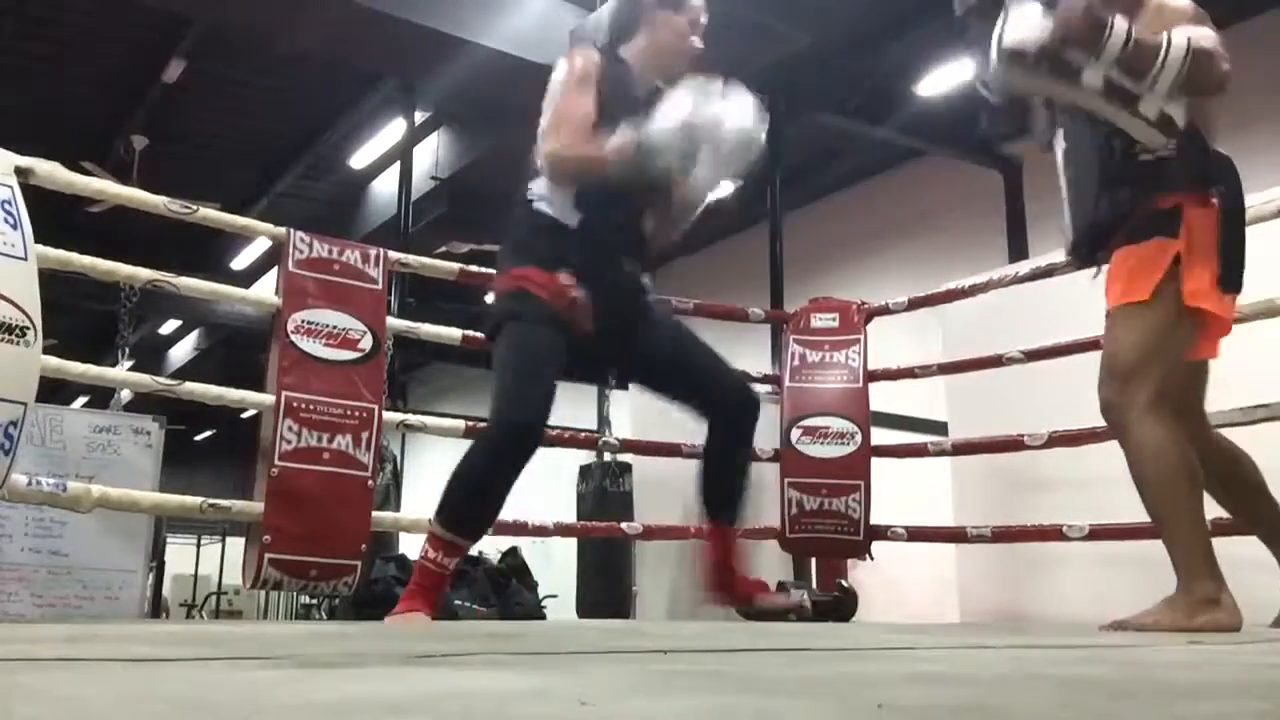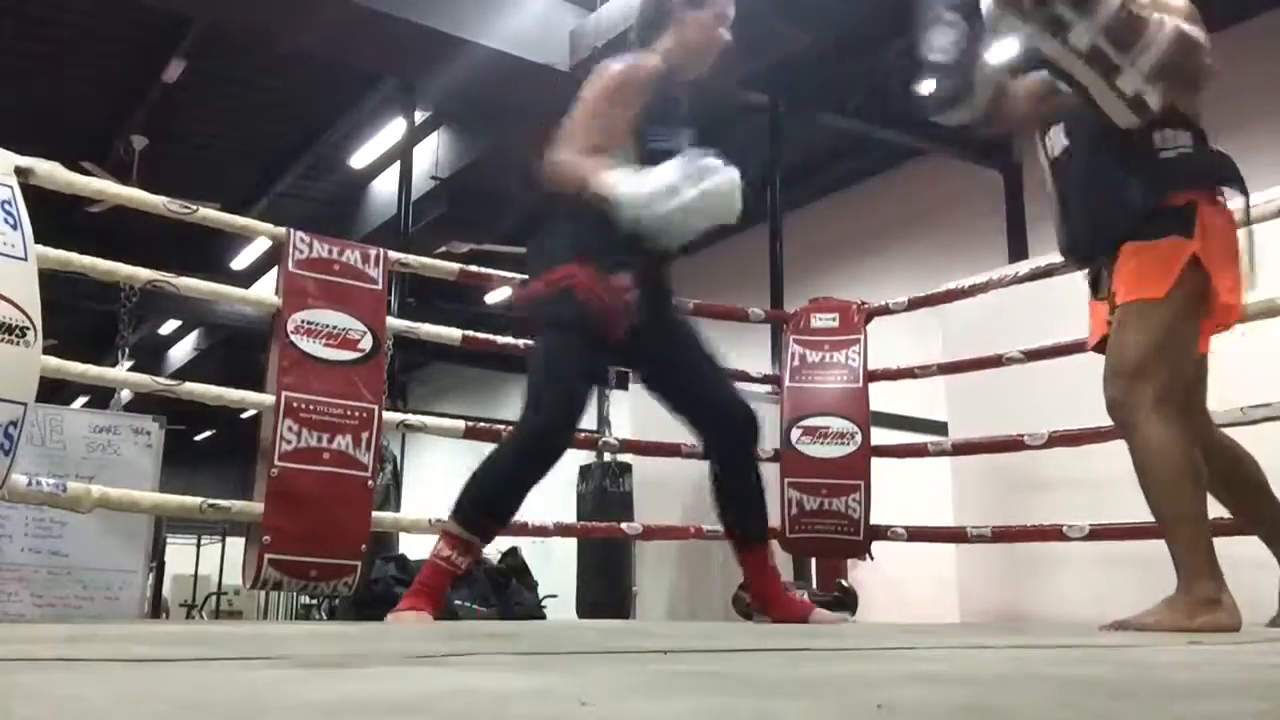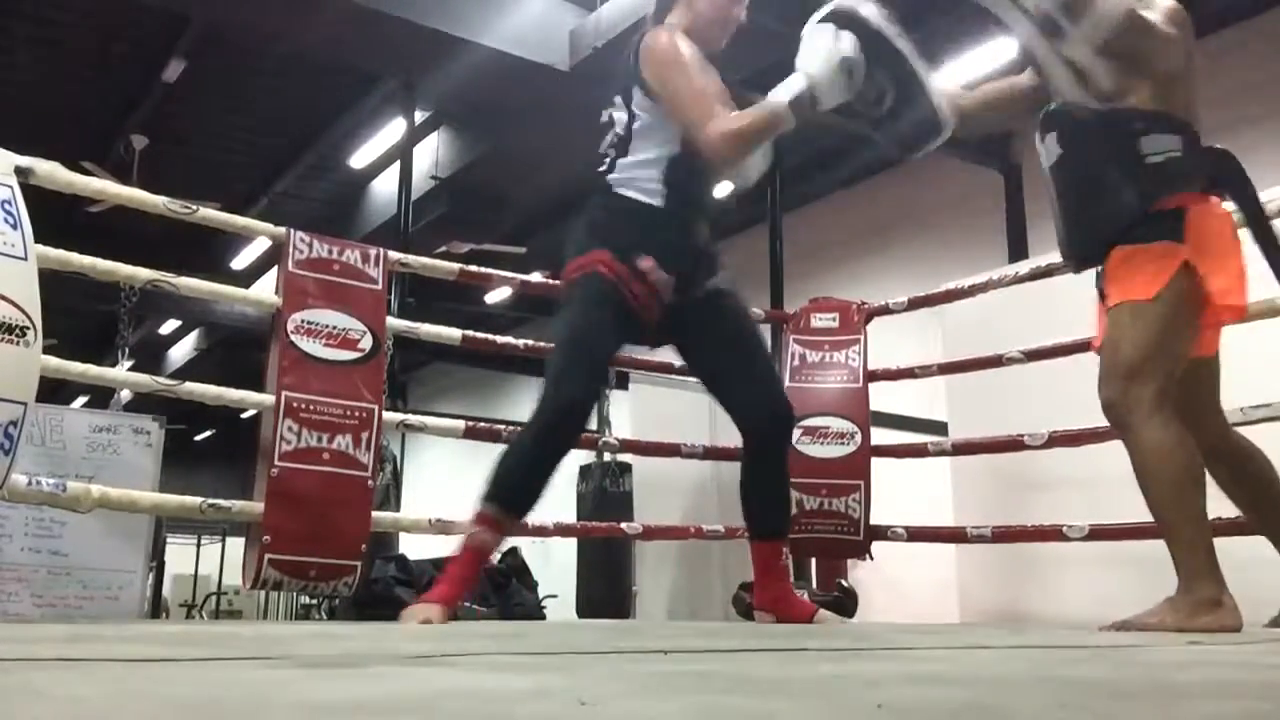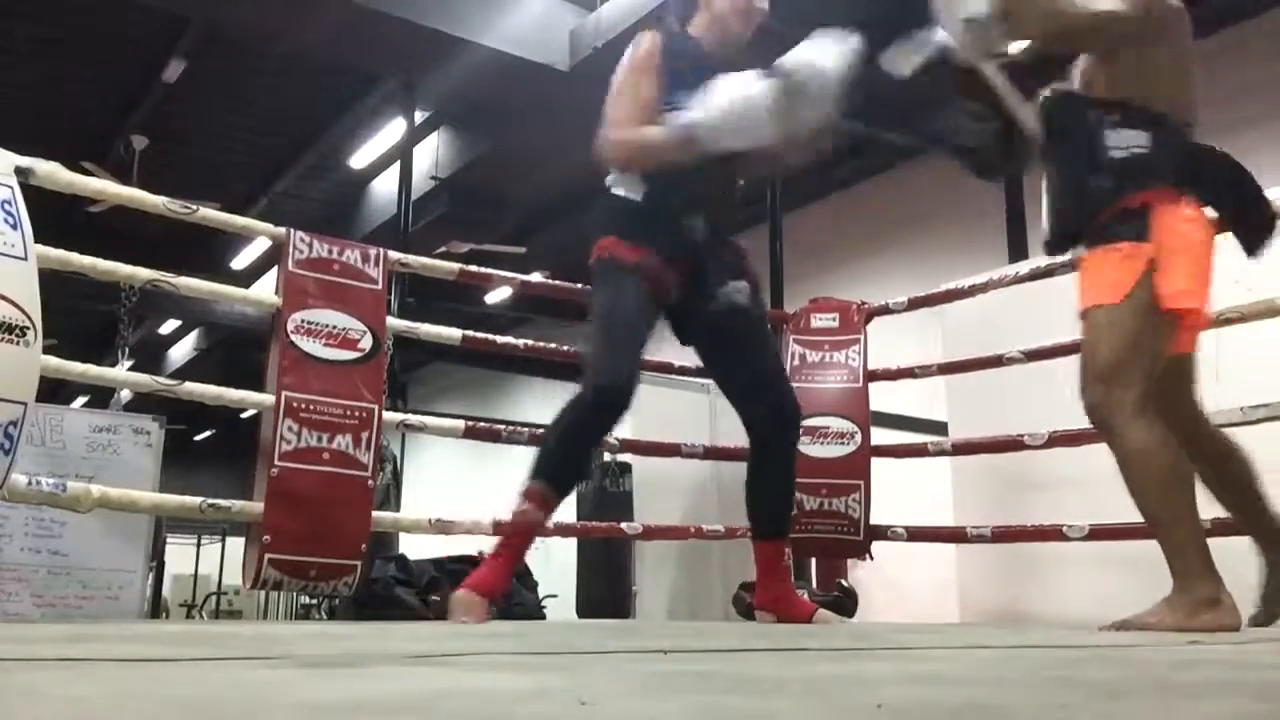
dt=0.1s
person 1, frame 1
right shoulder: (1109, 59)
left elbow: (1209, 68)
left hip: (1169, 227)
right hip: (1137, 245)
left knee: (1130, 400)
right knee: (1181, 423)
left ankle: (1202, 594)
person 1, frame 2
right shoulder: (1055, 77)
left elbow: (1187, 66)
right elbow: (989, 105)
left hip: (1168, 227)
right hip: (1121, 248)
left knee: (1135, 400)
right knee: (1184, 425)
left ankle: (1200, 595)
person 1, frame 3
right shoulder: (1053, 68)
left elbow: (1156, 59)
right elbow: (973, 111)
left hip: (1169, 227)
right hip: (1129, 243)
left knee: (1133, 399)
right knee: (1197, 420)
left ankle: (1202, 594)
person 1, frame 4
right shoulder: (1089, 56)
left hip: (1146, 226)
right hip: (1122, 234)
left knee: (1115, 398)
right knee: (1175, 417)
left ankle: (1199, 593)
person 2, frame 1
left shoulder: (659, 107)
right shoulder: (587, 68)
left elbow: (660, 221)
right elbow: (559, 157)
right wrist: (644, 140)
left hip: (610, 292)
right hip: (545, 282)
left knee: (734, 403)
right knee: (518, 424)
left ankle: (726, 573)
right ankle: (417, 599)
person 2, frame 2
left shoulder: (680, 99)
right shoulder: (632, 72)
right elbow: (564, 162)
left wrist: (704, 193)
right wrist: (626, 191)
left hip: (636, 295)
right hip: (582, 280)
left knee: (733, 427)
right knee: (546, 429)
left ankle: (772, 597)
right ankle: (422, 597)
person 2, frame 3
left shoulder: (704, 70)
right elbow: (720, 143)
right wrist: (805, 87)
left hip: (682, 268)
right hip: (616, 259)
left knee: (769, 417)
right knee: (563, 411)
left ankle: (776, 596)
right ankle: (452, 586)
person 2, frame 4
left shoulder: (744, 77)
left elbow: (795, 148)
right elbow: (615, 147)
left wrist: (811, 96)
right wrist: (700, 127)
left hip: (708, 265)
right hip: (635, 250)
left knee: (778, 416)
right knee: (608, 390)
left ankle: (777, 597)
right ankle: (493, 574)
